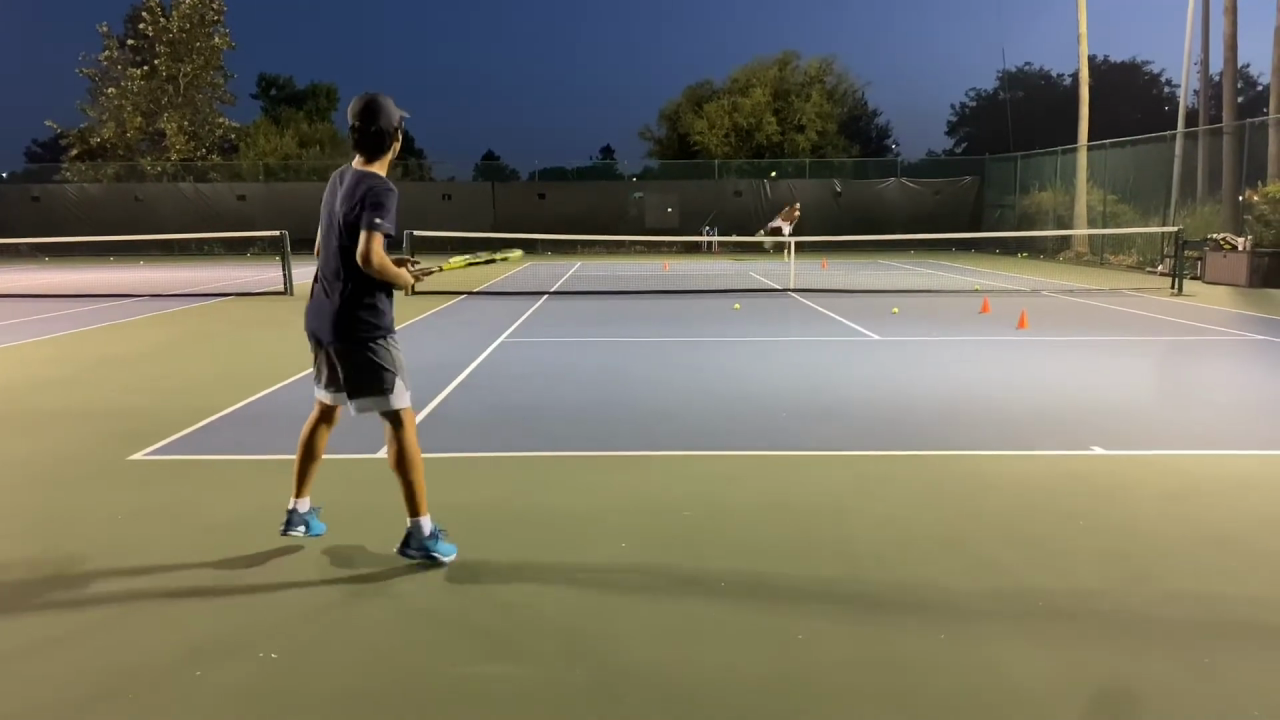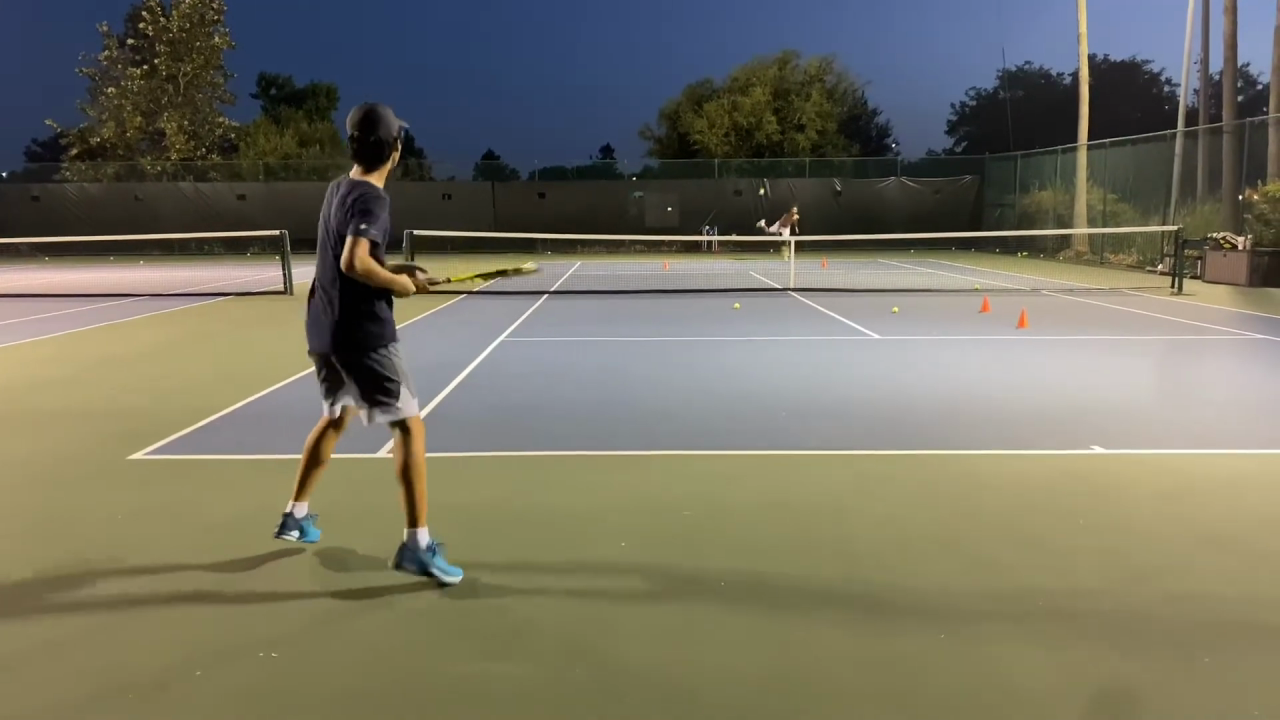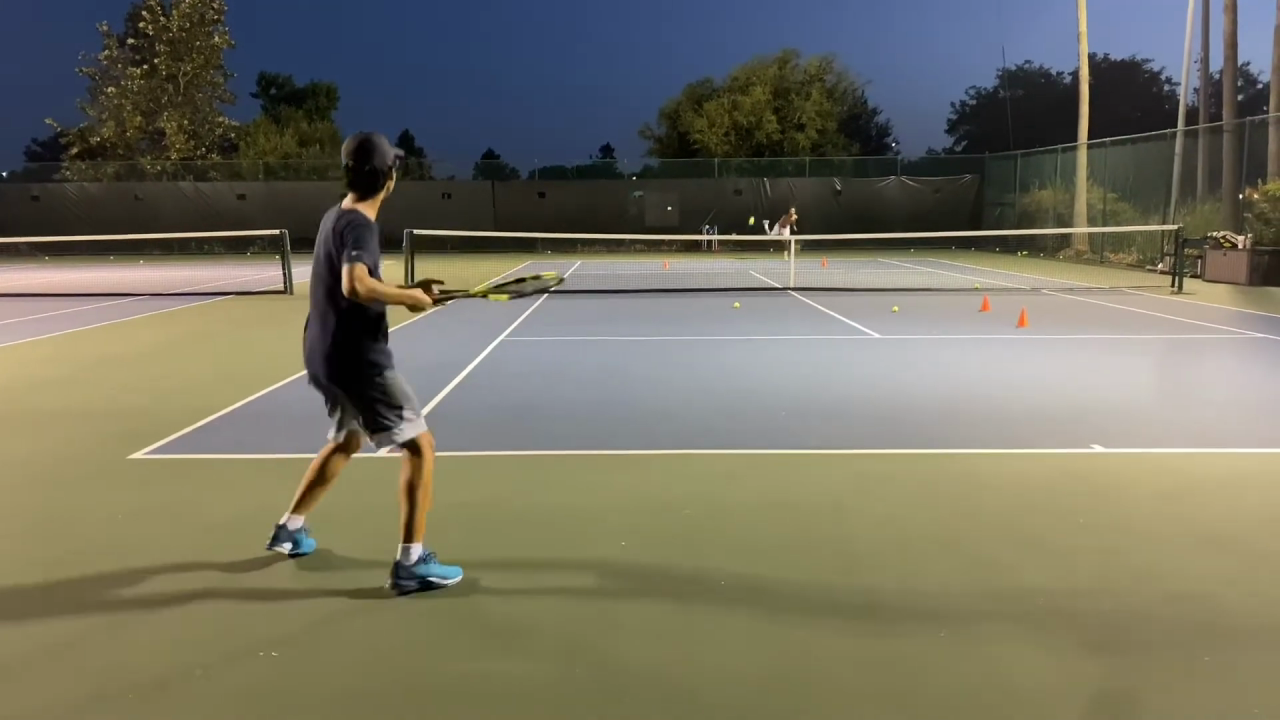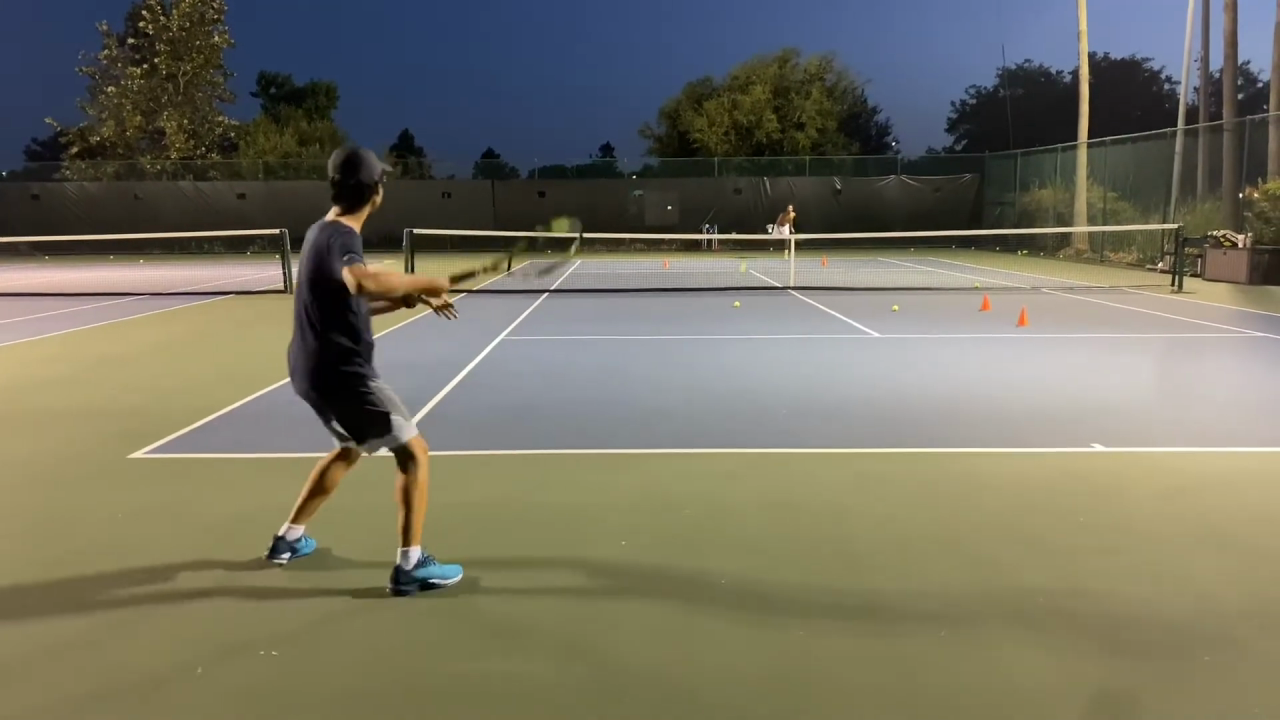
dt=0.1s
person 1, frame 1
left shoulder: (338, 180)
right shoulder: (379, 190)
right elbow: (368, 258)
right wrist: (401, 277)
left hip: (323, 318)
right hip: (361, 324)
left knee: (326, 409)
right knee: (401, 420)
left ankle: (300, 511)
right ankle: (420, 531)
person 1, frame 2
left shoulder: (337, 189)
right shoulder: (372, 198)
right elbow: (353, 263)
left wrist: (393, 275)
right wrist: (398, 284)
left hip: (324, 328)
right hip: (363, 334)
left knee: (335, 418)
right knee: (410, 429)
left ankle: (295, 516)
right ankle: (417, 544)
person 1, frame 3
left shoulder: (337, 219)
right shoulder: (360, 226)
right elbow: (354, 287)
left wrist: (396, 295)
right wrist: (405, 296)
left hip: (327, 358)
right hip: (360, 362)
left knee: (347, 440)
right knee: (420, 447)
left ankle: (290, 528)
right ankle: (411, 561)
person 1, frame 4
left shoulder: (324, 232)
right shoulder: (341, 237)
right elbow: (364, 283)
left wrist: (408, 296)
right wrist: (420, 282)
left hip: (311, 369)
right hip: (341, 372)
left knee: (348, 451)
right knee: (413, 454)
left ankle: (289, 537)
right ankle: (411, 563)
